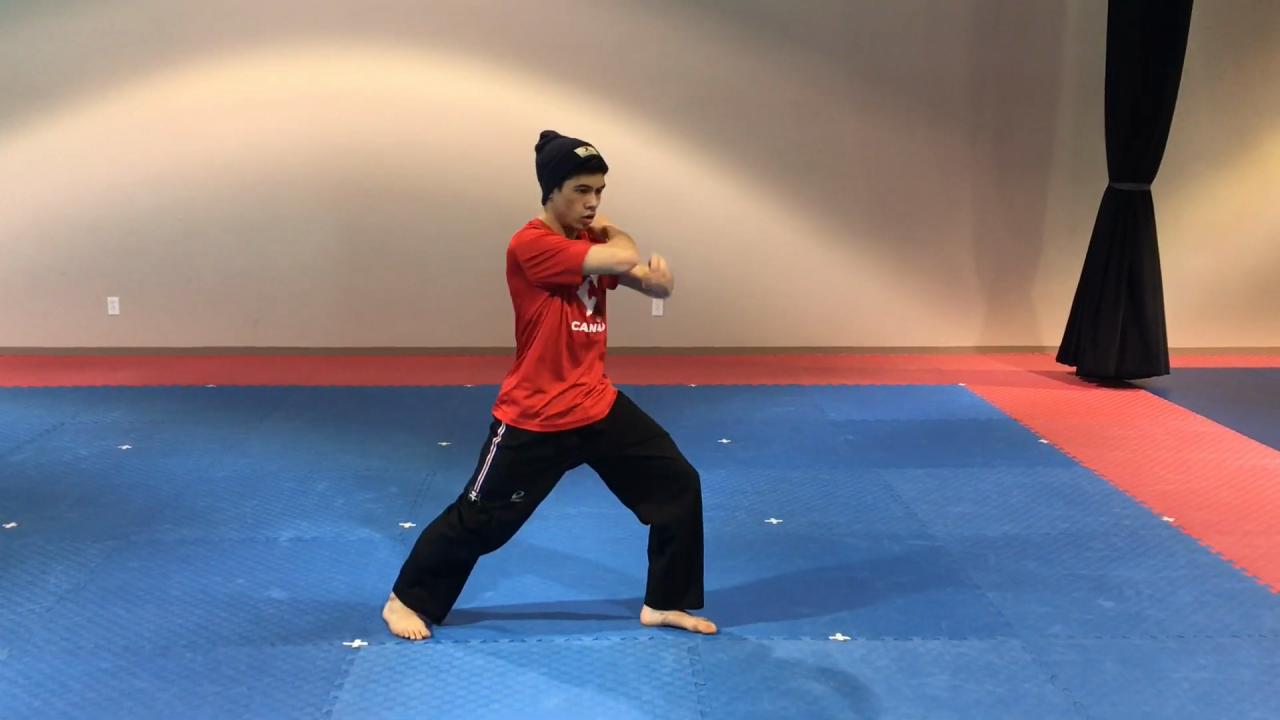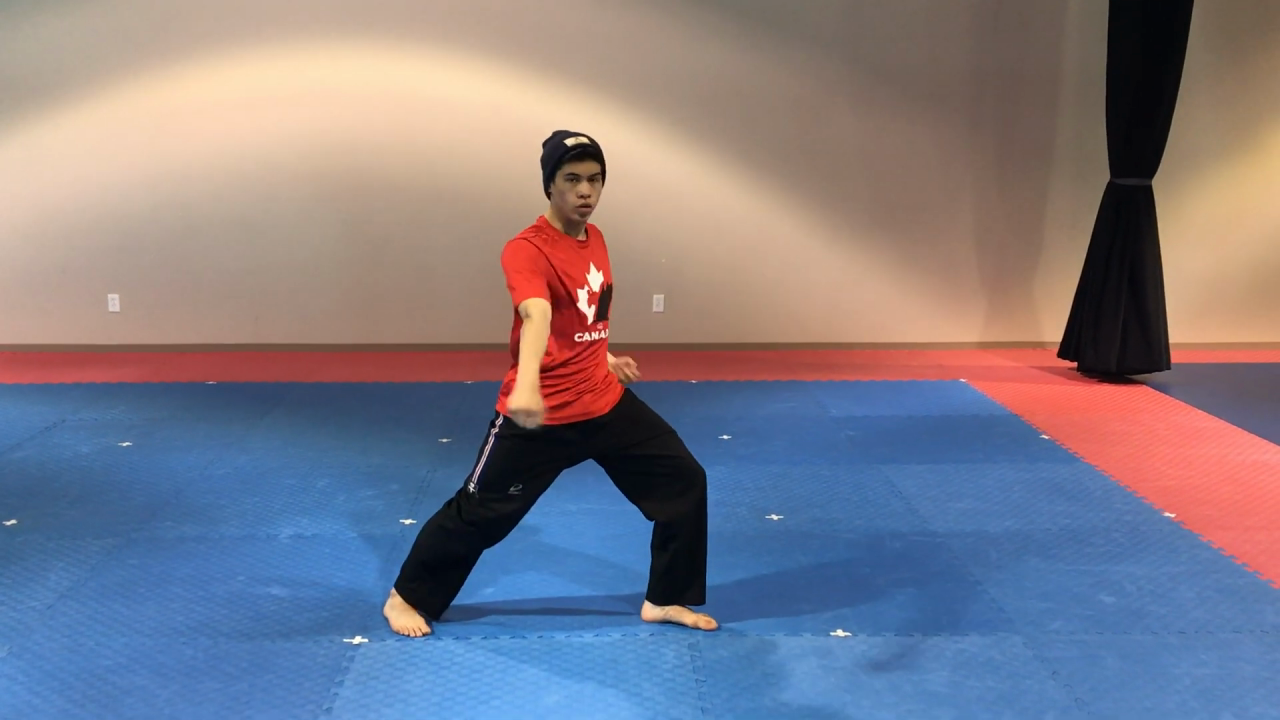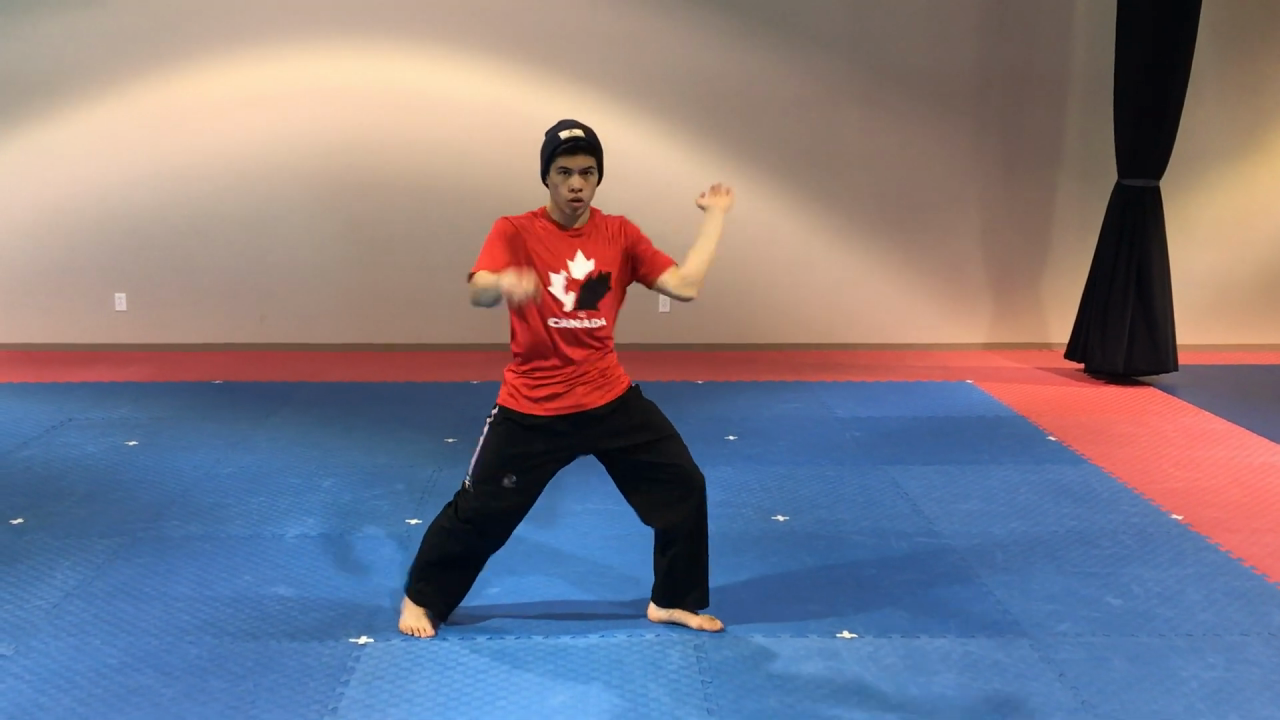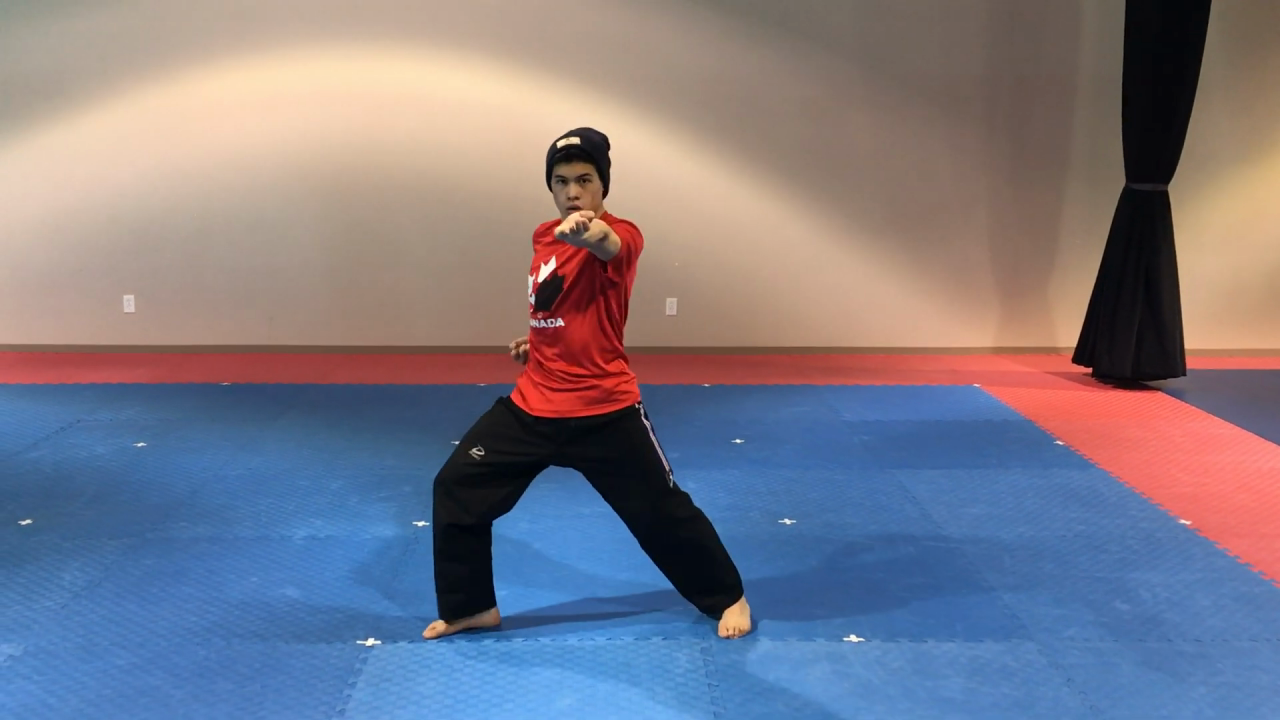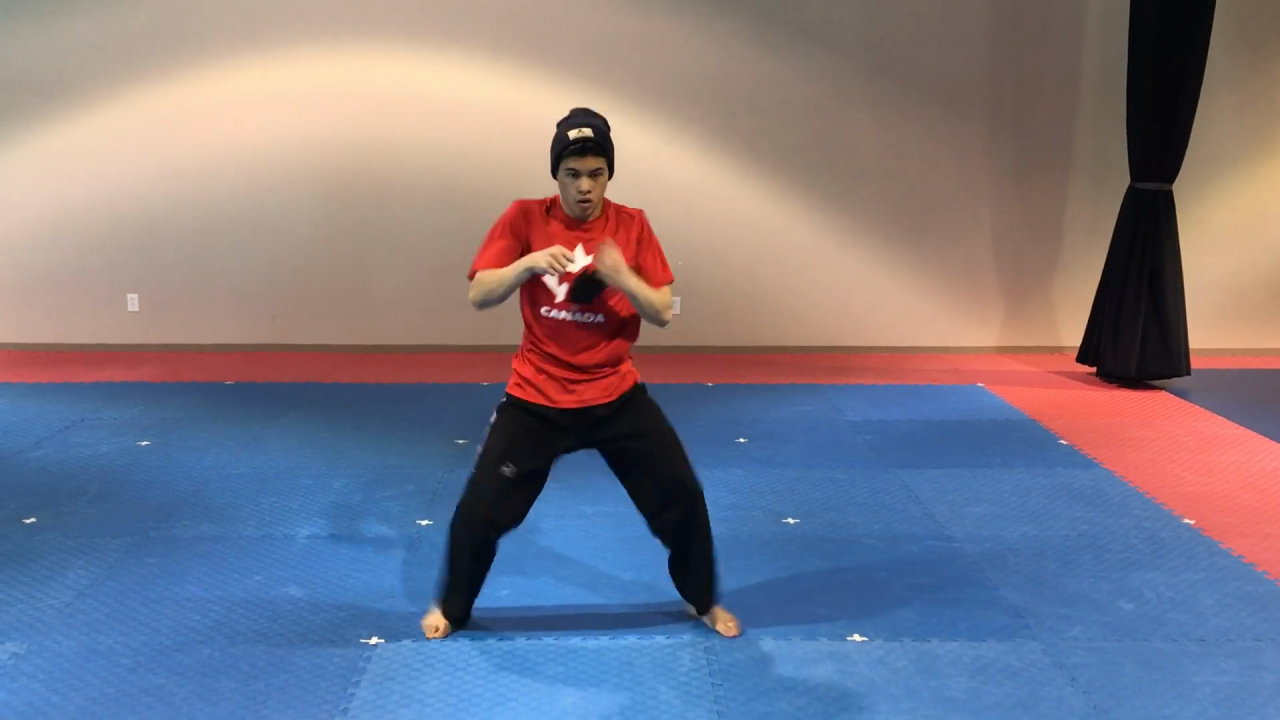
dt=0.4s
person 1, frame 1
left shoulder: (589, 237)
right shoulder: (530, 244)
left elbow: (656, 285)
right elbow: (620, 260)
left wrist: (658, 272)
right wrist: (619, 239)
left hip: (600, 406)
right hip: (534, 420)
left knee: (679, 485)
right knee: (479, 519)
left ankle: (666, 603)
right ankle: (406, 600)
person 1, frame 2
left shoulder: (595, 238)
right shoulder: (527, 249)
right elbow: (538, 319)
left wrist: (609, 360)
right wrist: (525, 384)
left hip: (606, 403)
right hip: (541, 414)
left knee: (685, 481)
right knee: (478, 512)
left ankle: (667, 598)
right ankle: (407, 596)
person 1, frame 3
left shoulder: (619, 233)
right shoulder: (514, 231)
left elbow: (685, 286)
right elbow: (480, 291)
left wrist: (715, 217)
right wrist: (505, 283)
left hip: (609, 400)
right hip: (530, 406)
left knee: (684, 486)
right knee: (480, 509)
left ankle: (674, 600)
right ankle: (423, 598)
person 1, frame 4
left shoulder: (621, 236)
right shoulder: (543, 235)
left elbow: (603, 245)
left wrist: (584, 231)
right wrist: (530, 337)
left hip: (605, 411)
right hip: (531, 405)
left knee: (662, 512)
right knee: (455, 487)
left ankle: (728, 597)
right ankle: (472, 606)
person 1, frame 5
left shoulder: (633, 224)
right shoulder: (525, 217)
left elbow: (662, 310)
right elbow: (480, 294)
left wrist: (625, 280)
right wrist: (530, 263)
left hip: (616, 394)
right hip: (537, 399)
left knee: (679, 491)
right knee: (487, 502)
left ankle: (702, 600)
right ankle: (451, 606)
